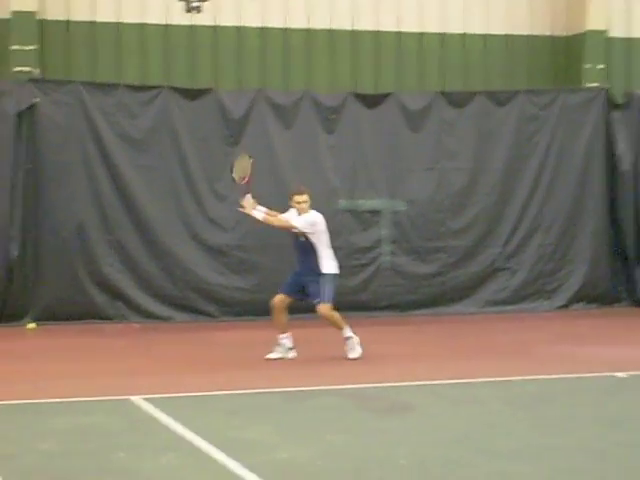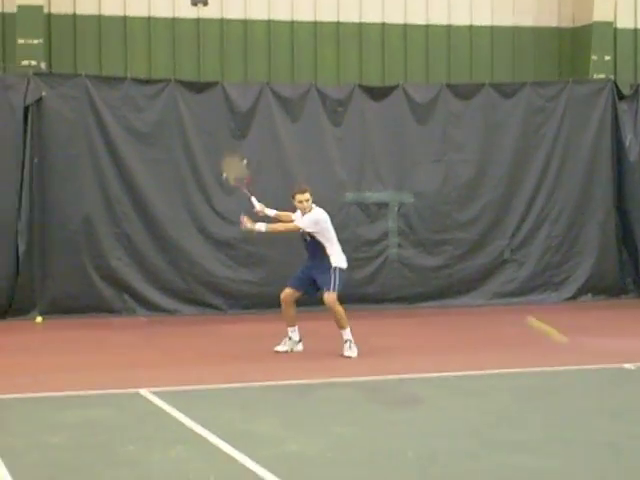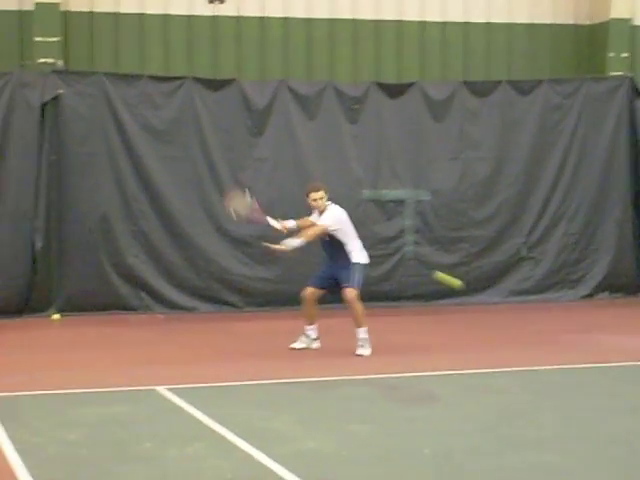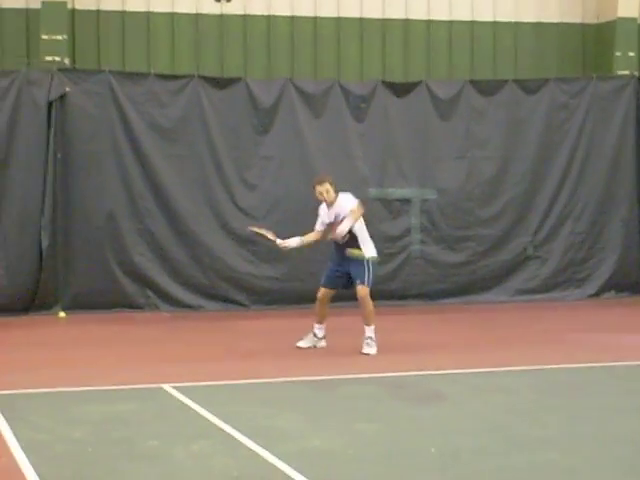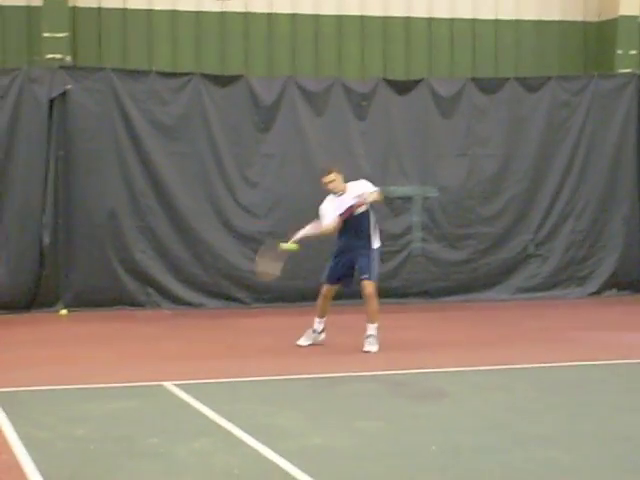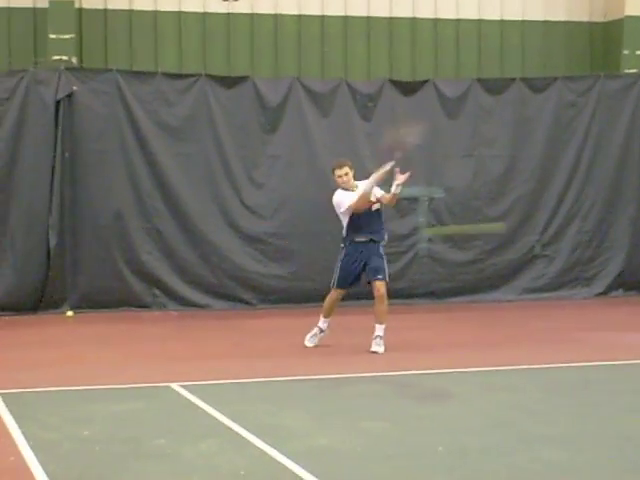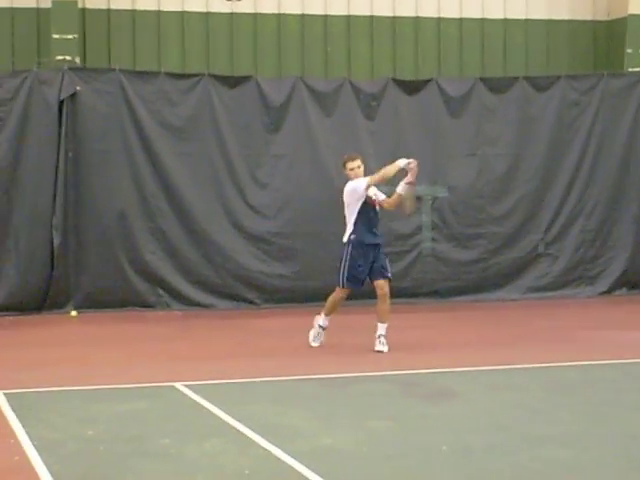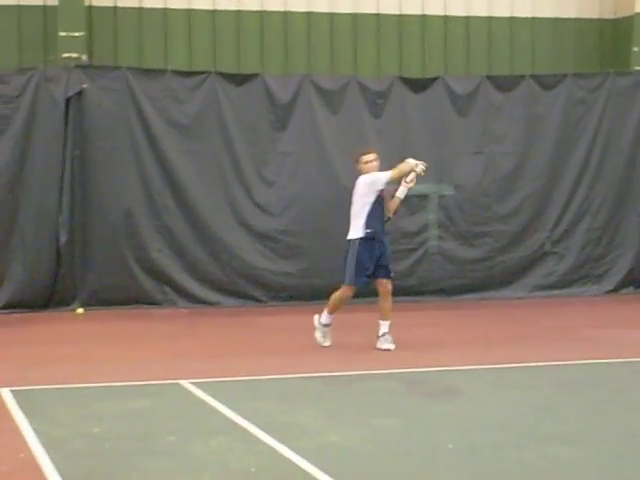
dt=0.1s
person 1, frame 1
left shoulder: (313, 218)
right shoulder: (293, 213)
left elbow: (282, 224)
right elbow: (280, 218)
left wrist: (255, 213)
right wrist: (256, 206)
left hip: (322, 272)
right hip: (304, 270)
left knee: (324, 310)
right knee: (277, 303)
left ankle: (350, 337)
right ankle: (285, 347)
person 1, frame 2
left shoulder: (316, 216)
right shoulder: (302, 212)
left elbow: (287, 228)
right elbow: (290, 217)
left wrist: (257, 227)
right wrist: (266, 210)
left hip: (332, 264)
right hip: (313, 265)
left knee: (329, 299)
right knee: (286, 297)
left ankle: (348, 340)
right ankle: (294, 340)
person 1, frame 3
left shoulder: (333, 212)
right shoulder: (319, 213)
left elbow: (316, 231)
right elbow: (312, 222)
left wrist: (290, 242)
right wrist: (291, 225)
left hip: (353, 260)
right hip: (333, 262)
left knee: (350, 296)
right knee: (308, 296)
left ankle: (363, 340)
right ankle: (310, 337)
person 1, frame 4
left shoulder: (346, 198)
right shoulder: (323, 209)
left elbow: (358, 211)
right elbow: (317, 235)
left wrist: (346, 226)
right wrist: (292, 242)
left hip: (362, 255)
right hip: (341, 258)
left knee: (362, 293)
right knee: (322, 296)
left ankle: (370, 338)
right ankle: (317, 336)
person 1, frame 5
left shoulder: (360, 185)
right shoulder: (327, 204)
left elbow: (375, 195)
right elbow: (331, 228)
left wrist: (369, 197)
right wrist: (306, 231)
left hip: (367, 247)
right hip: (344, 249)
left knee: (369, 291)
right knee: (326, 292)
left ankle: (371, 336)
right ankle: (317, 331)
person 1, frame 6
left shoulder: (366, 186)
right shoulder: (339, 197)
left elbow: (388, 201)
right elbow: (359, 206)
left wrist: (397, 186)
right wrist: (374, 180)
left hip: (375, 246)
right hip: (352, 248)
left knee: (380, 292)
right knee: (337, 294)
left ankle: (378, 337)
right ankle: (321, 328)
person 1, frame 7
left shoulder: (369, 188)
right shoulder: (352, 188)
left elbow: (390, 205)
right elbow: (381, 176)
left wrist: (405, 185)
right wrist: (400, 163)
left hip: (375, 245)
right hip: (355, 246)
left knee: (383, 291)
right knee: (342, 293)
left ankle: (380, 336)
right ankle: (321, 323)
person 1, frame 8
left shoulder: (376, 185)
right shoulder: (367, 180)
left elbow: (388, 211)
right elbow: (397, 171)
left wrist: (404, 187)
right wrist: (412, 163)
left hip: (377, 242)
right hip: (360, 242)
left knee: (386, 289)
right knee: (348, 291)
left ankle: (384, 335)
right ankle: (324, 320)
